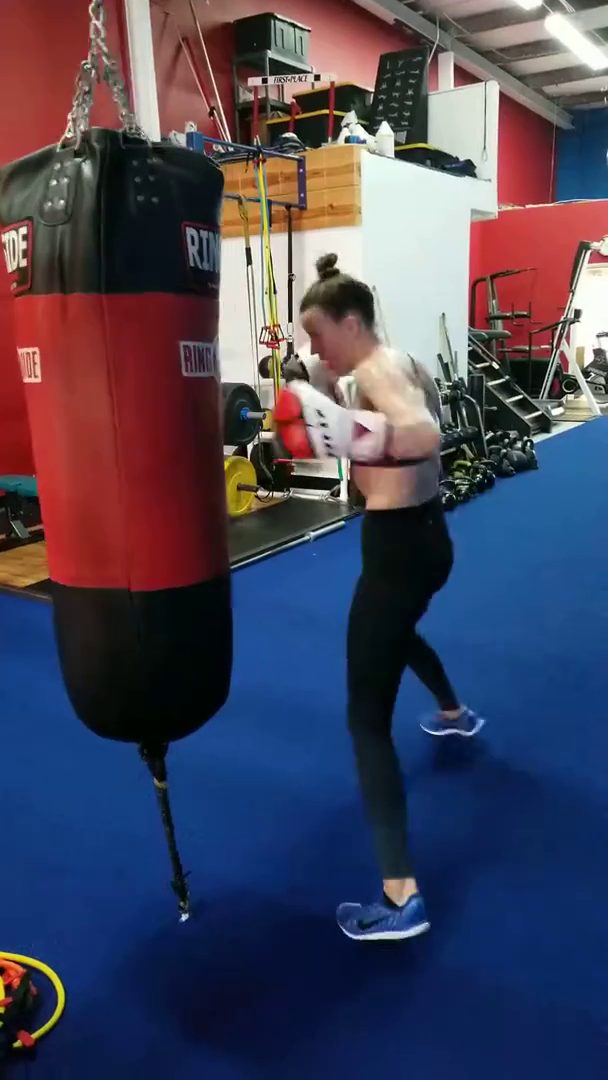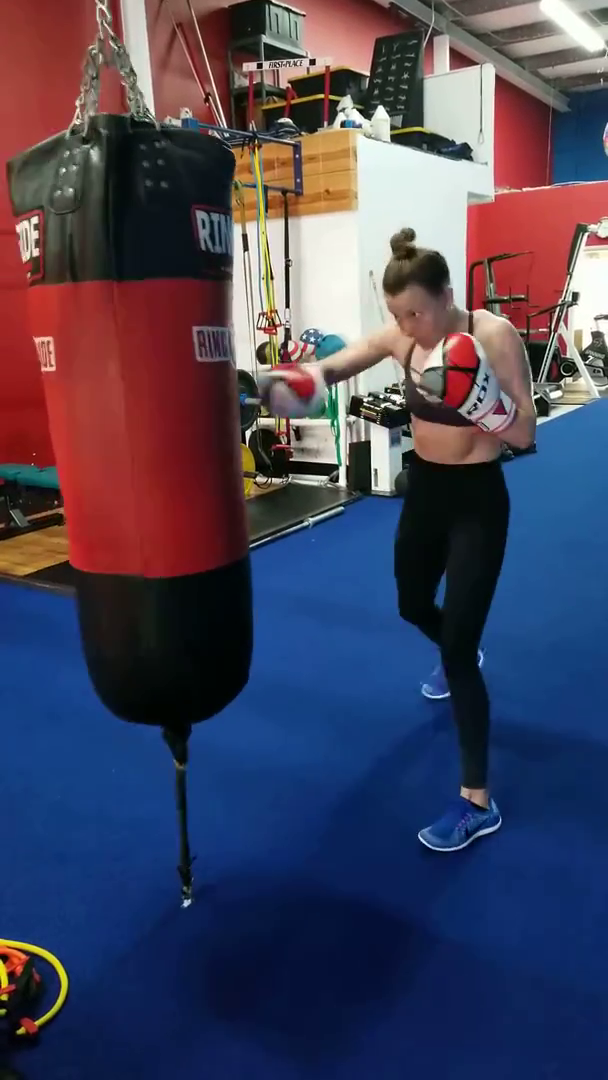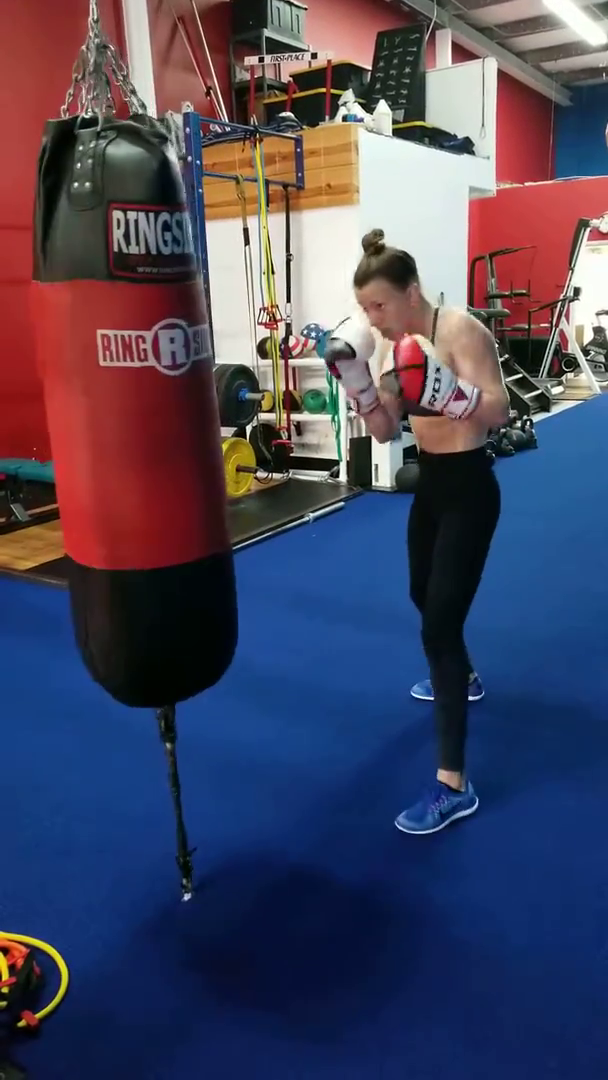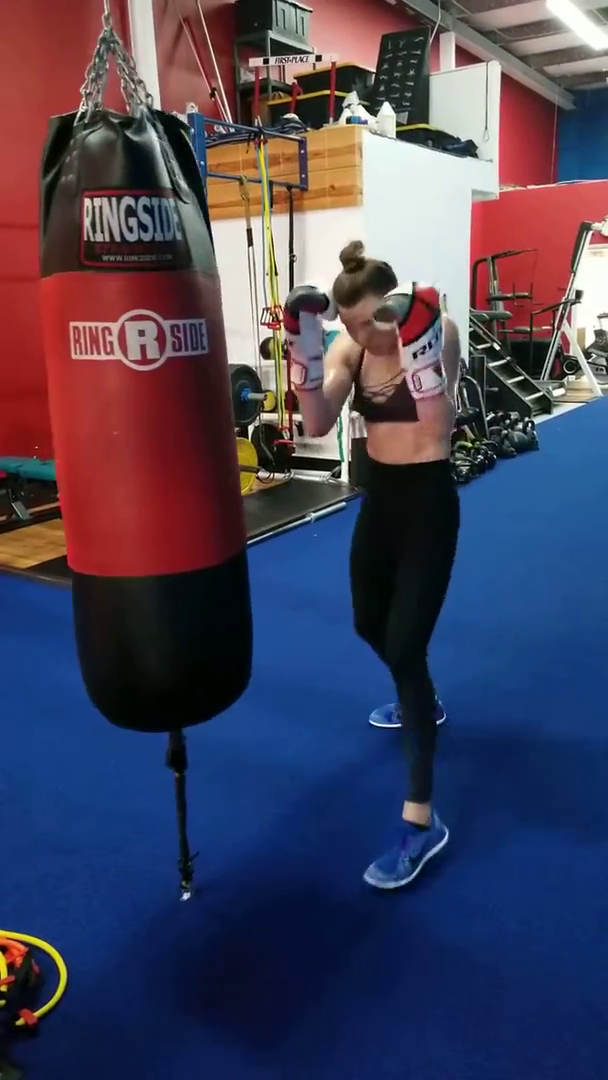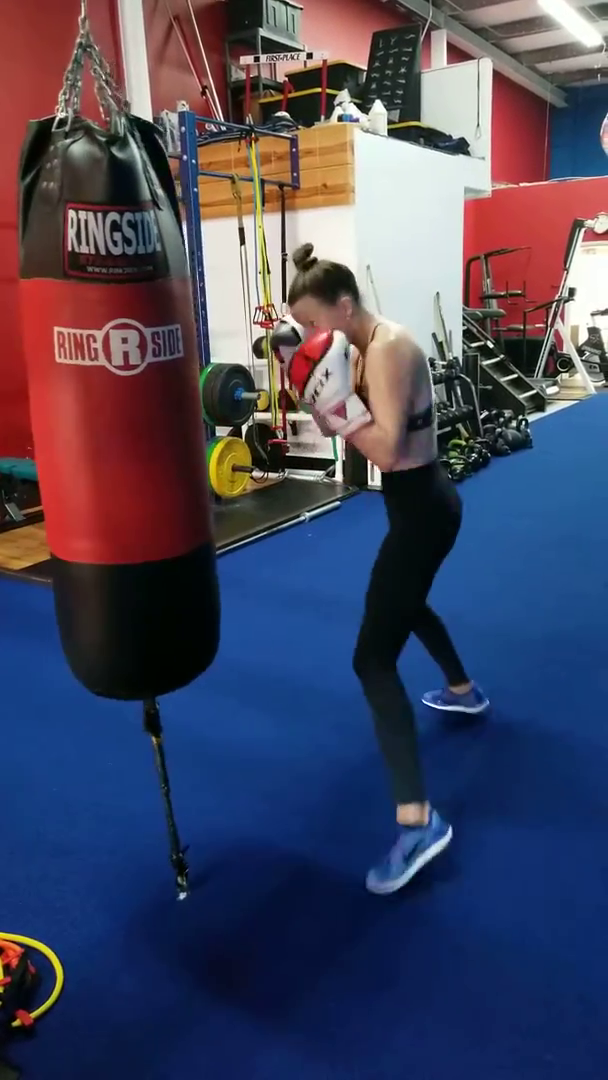
dt=0.7s
person 1, frame 1
left shoulder: (378, 370)
right shoulder: (396, 368)
left elbow: (423, 438)
left wrist: (334, 426)
right wrist: (318, 385)
left hip: (397, 551)
right hip: (428, 539)
left knee: (367, 718)
right knee: (397, 633)
left ankle: (400, 896)
right ankle: (456, 714)
person 1, frame 2
left shoulder: (495, 333)
right shoulder: (398, 336)
left elbow: (522, 433)
right elbow: (336, 367)
left wrist: (481, 386)
right wrist: (307, 379)
left hip: (477, 500)
right hip: (422, 491)
left knee: (458, 647)
right knee: (414, 607)
left ankle: (477, 802)
right ankle: (460, 660)
person 1, frame 3
left shoulder: (459, 327)
right shoulder: (400, 344)
left elbow: (497, 413)
right elbow: (383, 429)
left wrist: (441, 384)
right wrist: (354, 376)
left hip: (467, 488)
right hip: (430, 482)
left knee: (438, 628)
right knee: (424, 594)
left ankle: (453, 785)
right ankle: (462, 679)
person 1, frame 4
left shoulder: (438, 331)
right shoulder: (347, 348)
left elbow: (439, 427)
right elbow: (316, 423)
left wrist: (418, 344)
right wrist: (304, 344)
left hip: (429, 503)
right hip: (377, 499)
left knee: (403, 647)
right knee: (370, 624)
left ankle: (422, 820)
right ankle: (422, 703)
person 1, frame 5
left shoulder: (388, 347)
right shoulder: (371, 344)
left elbow: (386, 451)
right elbow: (373, 428)
left hip: (419, 511)
right hip: (430, 500)
left knee: (373, 661)
right knee: (404, 600)
left ankle: (418, 821)
right ankle: (462, 689)
